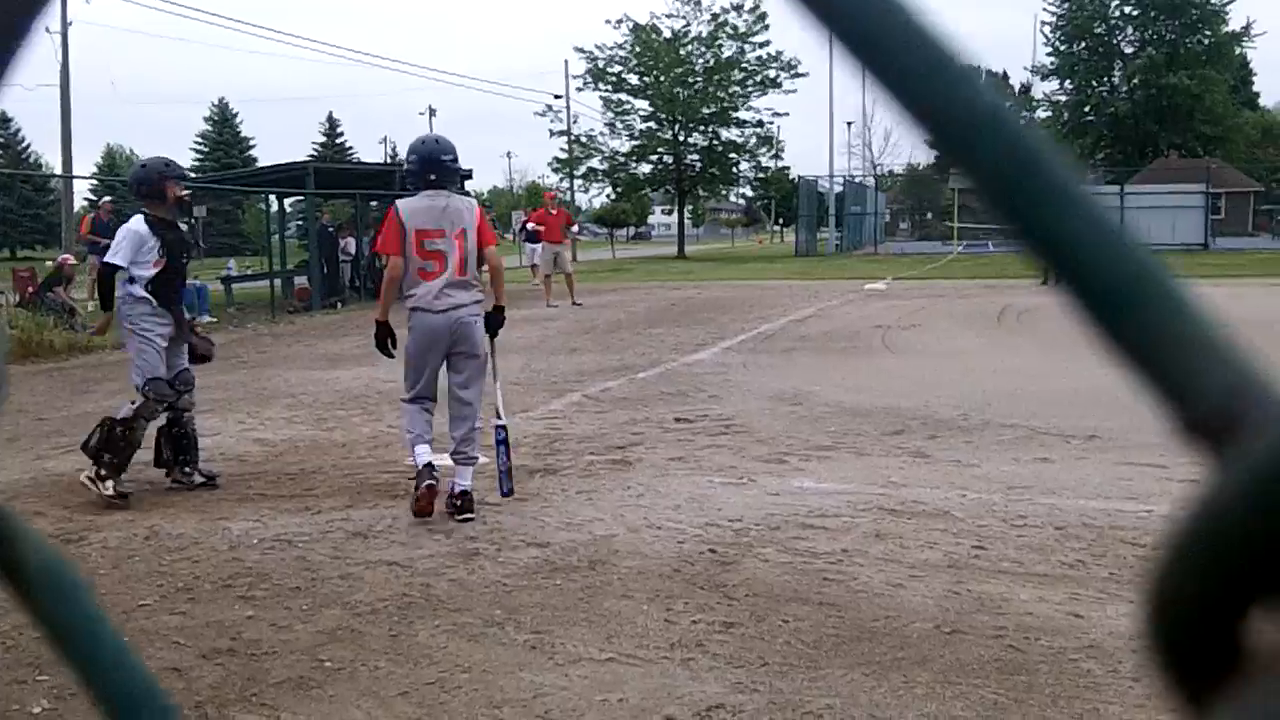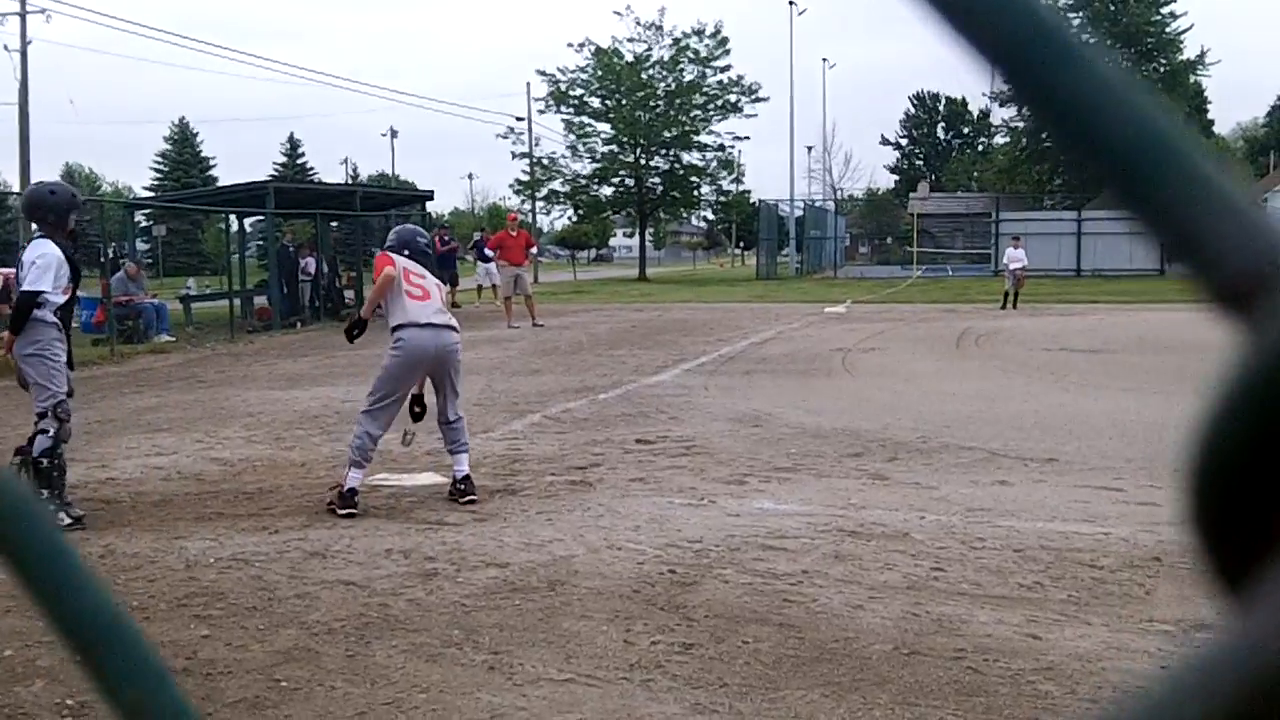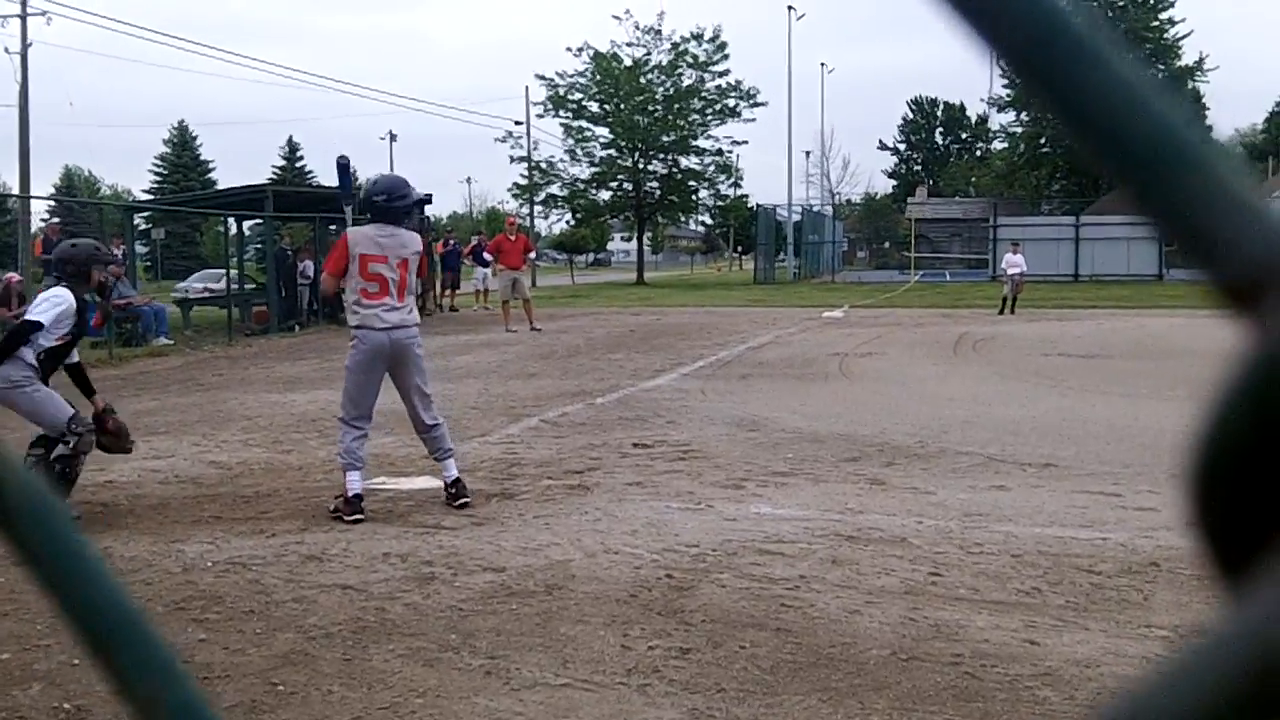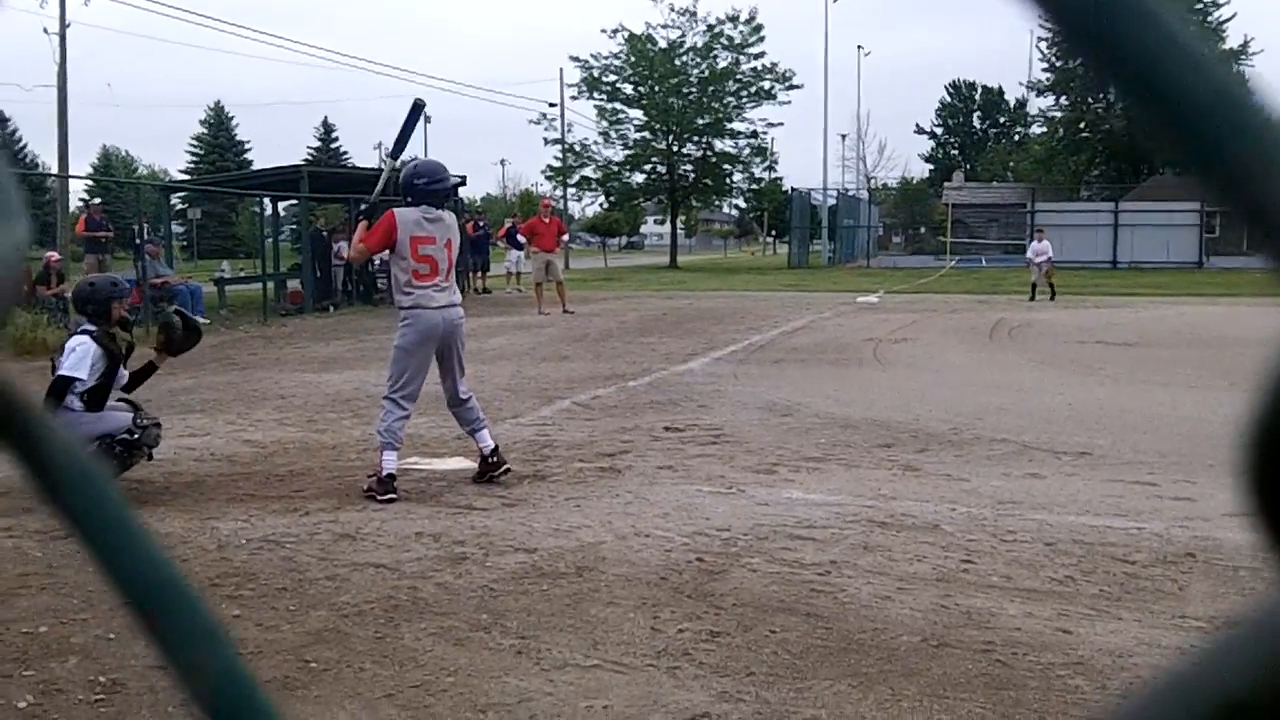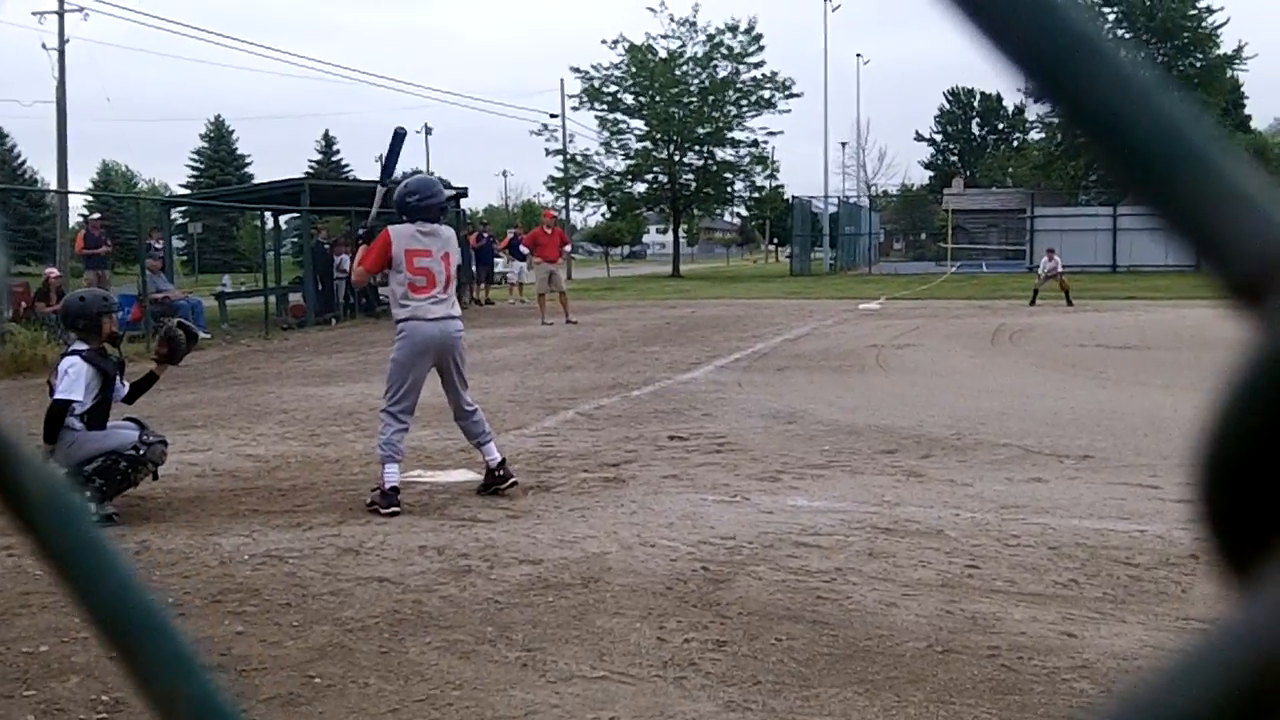
dt=1s
person 1, frame 1
left shoulder: (402, 211)
right shoulder: (471, 208)
left elbow: (394, 270)
right elbow: (494, 262)
left wrist: (381, 320)
right wrist: (497, 308)
left hip: (425, 318)
right hip: (469, 316)
left knee: (418, 400)
right knee: (467, 405)
left ankle: (426, 470)
right ankle: (462, 490)
person 1, frame 2
left shoulder: (388, 258)
right shoulder: (433, 279)
left elbow: (389, 275)
left wrist: (362, 315)
right wrist: (418, 394)
left hip: (412, 337)
right hip: (449, 337)
left knee: (375, 413)
right knee: (450, 411)
left ankle: (349, 490)
right ankle: (463, 481)
person 1, frame 3
left shoulder: (352, 237)
right shoulder: (414, 241)
left elbow: (327, 287)
left hip: (367, 337)
right hip: (407, 335)
left knee: (355, 418)
right knee: (425, 412)
left ankle: (352, 497)
right ankle: (454, 483)
person 1, frame 4
left shoulder: (397, 219)
right shoulder: (450, 221)
left elbow: (356, 255)
left wrist: (363, 219)
left hip: (418, 318)
right hip: (452, 315)
left knee: (398, 397)
right knee: (458, 391)
left ankle: (386, 476)
right ankle: (491, 456)
person 1, frame 5
left shoulder: (392, 235)
right shoulder: (449, 235)
left elbow: (358, 278)
left wrist: (364, 243)
left hip: (414, 331)
right hip: (451, 328)
left knee: (396, 412)
right knee: (462, 403)
left ankle: (389, 489)
right ankle: (497, 468)
person 2, frame 1
left shoulder: (174, 229)
right shoulder: (136, 228)
right elbow: (107, 271)
left wrist: (180, 316)
right wrist: (108, 312)
left hip: (170, 318)
right hip: (144, 318)
left knee: (182, 389)
right knee: (148, 393)
left ankle: (183, 466)
right ankle: (106, 468)
person 2, frame 2
left shoulder: (44, 248)
right shoulder: (49, 251)
left hip: (45, 342)
right hip: (42, 341)
left knee: (50, 414)
right knee: (55, 417)
left ankle: (37, 489)
right ankle: (48, 501)
person 2, frame 3
left shoulder: (75, 306)
right shoulder: (63, 298)
left elbow: (73, 365)
right elbow: (22, 330)
left wrist: (96, 401)
left hip: (27, 378)
left knee: (63, 425)
right knee: (79, 430)
person 2, frame 4
left shoulder: (106, 339)
right shoulder: (86, 343)
left elbow: (126, 384)
right elbow: (58, 388)
left wrist: (158, 359)
left hip: (82, 417)
right hip: (68, 423)
left knee: (129, 410)
right knee: (147, 428)
person 2, frame 5
left shoulder: (100, 358)
right shoulder: (79, 362)
left elbow: (127, 396)
right elbow: (57, 410)
left wrist: (160, 367)
right wrist: (49, 453)
left hip: (84, 435)
right hip: (70, 442)
left knee: (135, 429)
right knee: (152, 446)
left ankle: (85, 483)
right ankle: (87, 497)
